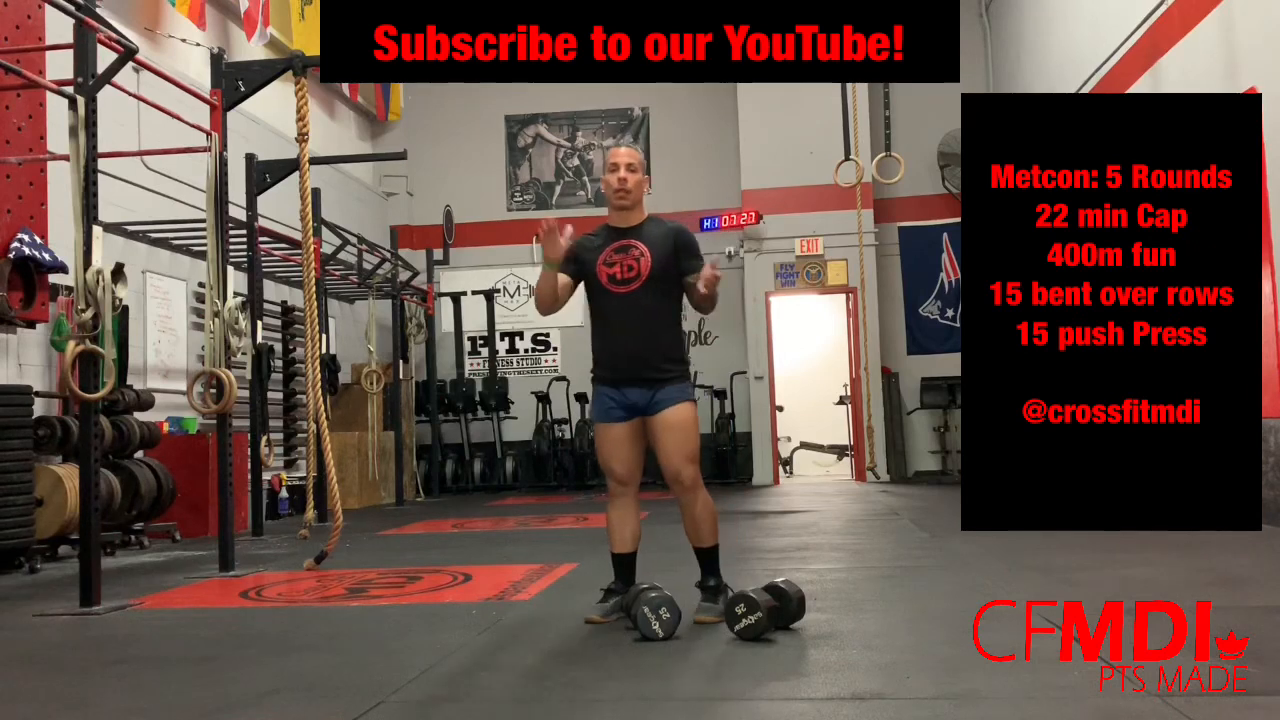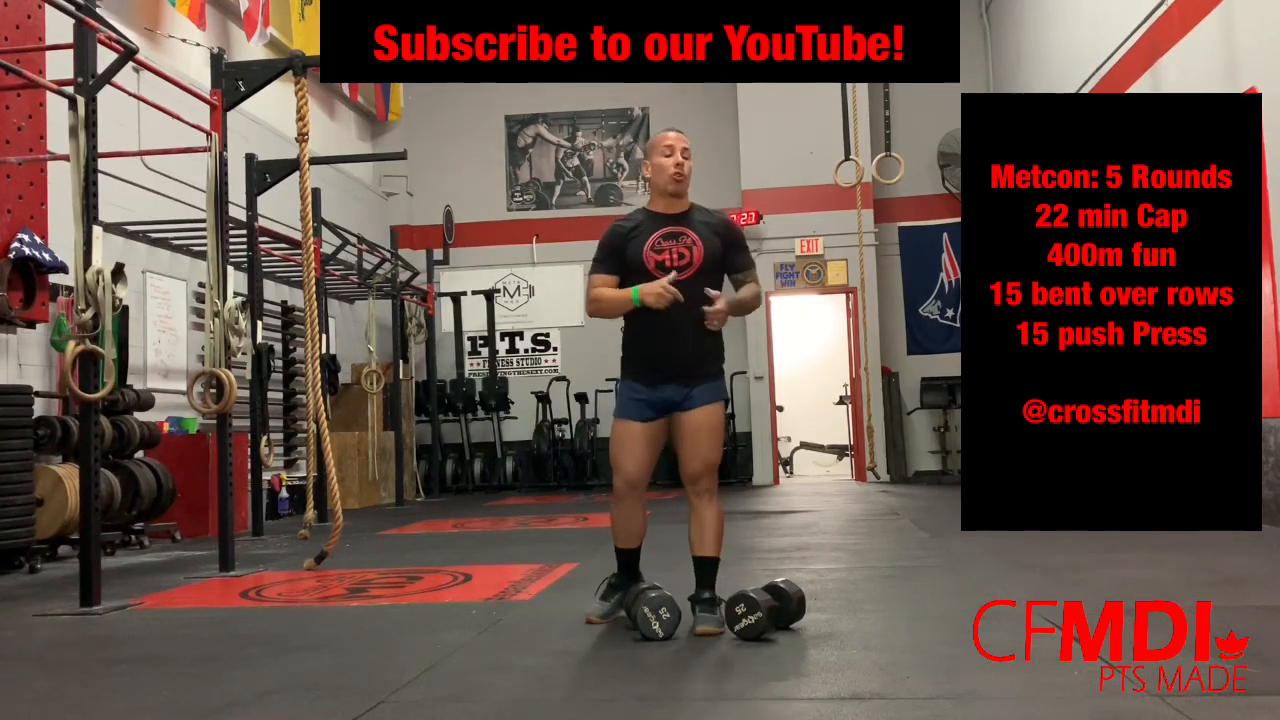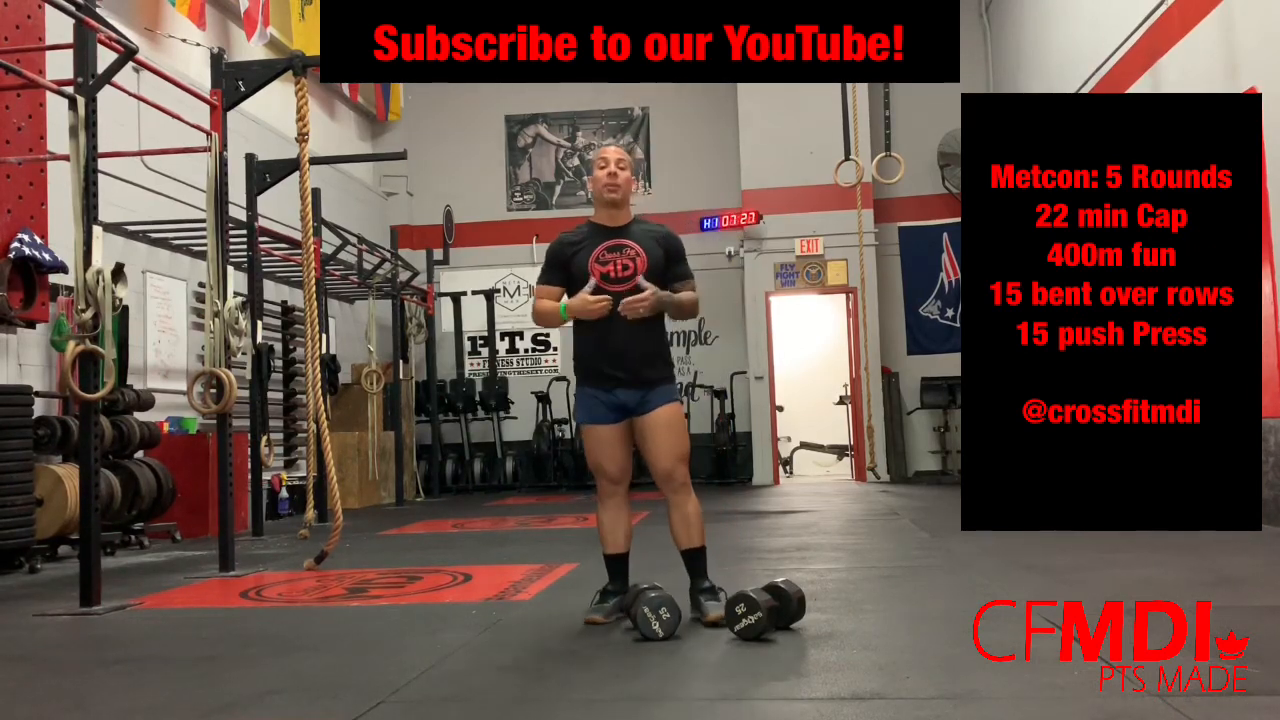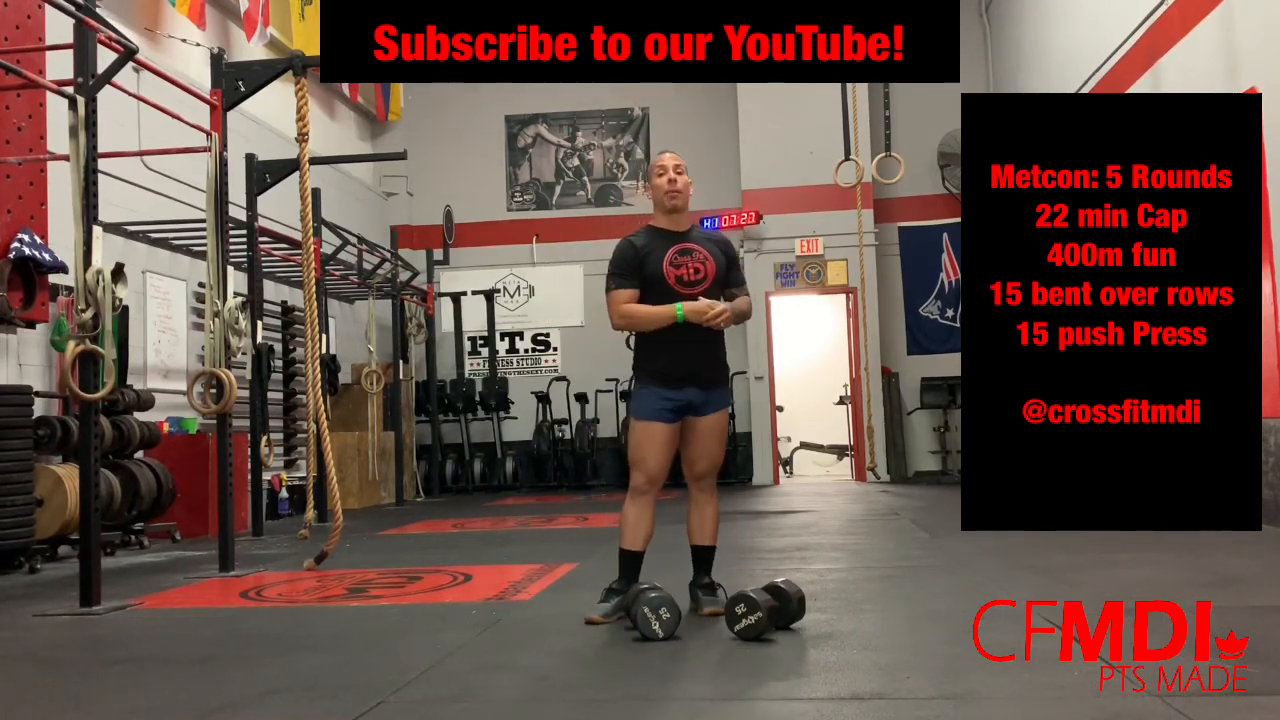
dt=1s
person 1, frame 1
left shoulder: (673, 236)
right shoulder: (584, 247)
left elbow: (702, 302)
right elbow: (546, 305)
left wrist: (707, 289)
right wrist: (552, 262)
left hip: (667, 382)
right hip: (611, 387)
left knee: (686, 480)
right knee: (620, 485)
left ankle: (712, 583)
right ankle: (622, 587)
person 1, frame 2
left shoulder: (720, 227)
right shoulder: (624, 232)
left elbow: (751, 286)
right elbow: (595, 300)
left wrist: (732, 302)
right wrist: (641, 294)
left hip: (700, 381)
right hip: (640, 382)
left knee: (702, 485)
right knee: (627, 484)
left ankle: (706, 595)
right ankle: (624, 578)
person 1, frame 3
left shoulder: (661, 239)
right shoulder: (567, 245)
left elbow: (692, 302)
right elbow: (540, 310)
left wrist: (662, 300)
right wrist: (572, 308)
left hip: (655, 384)
right hip: (597, 389)
left knee: (676, 480)
right knee: (610, 486)
left ankle: (702, 585)
right ankle: (617, 588)
person 1, frame 4
left shoulder: (719, 244)
right shoulder: (634, 248)
left elbow: (743, 300)
right elbow: (620, 315)
left wrist: (730, 310)
right wrist: (685, 310)
left hip: (711, 384)
right hip: (657, 386)
left knee: (704, 481)
right knee: (644, 484)
left ankle: (702, 581)
right ankle: (623, 585)
